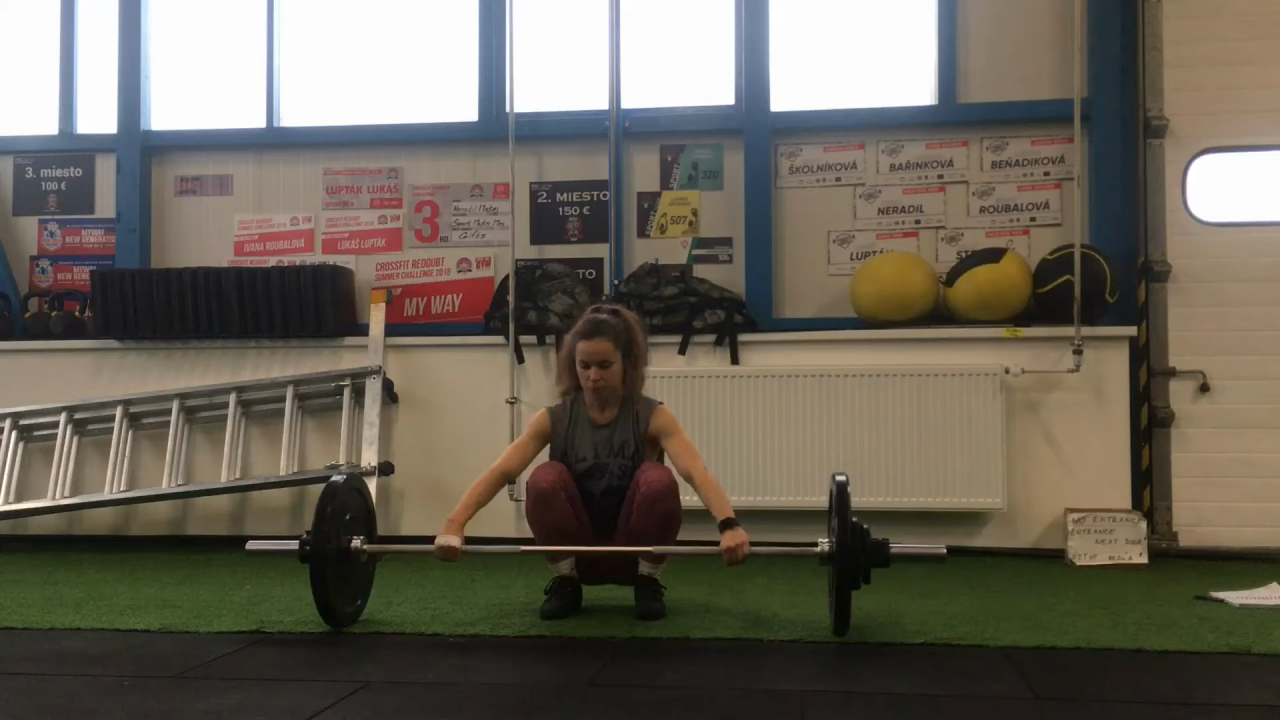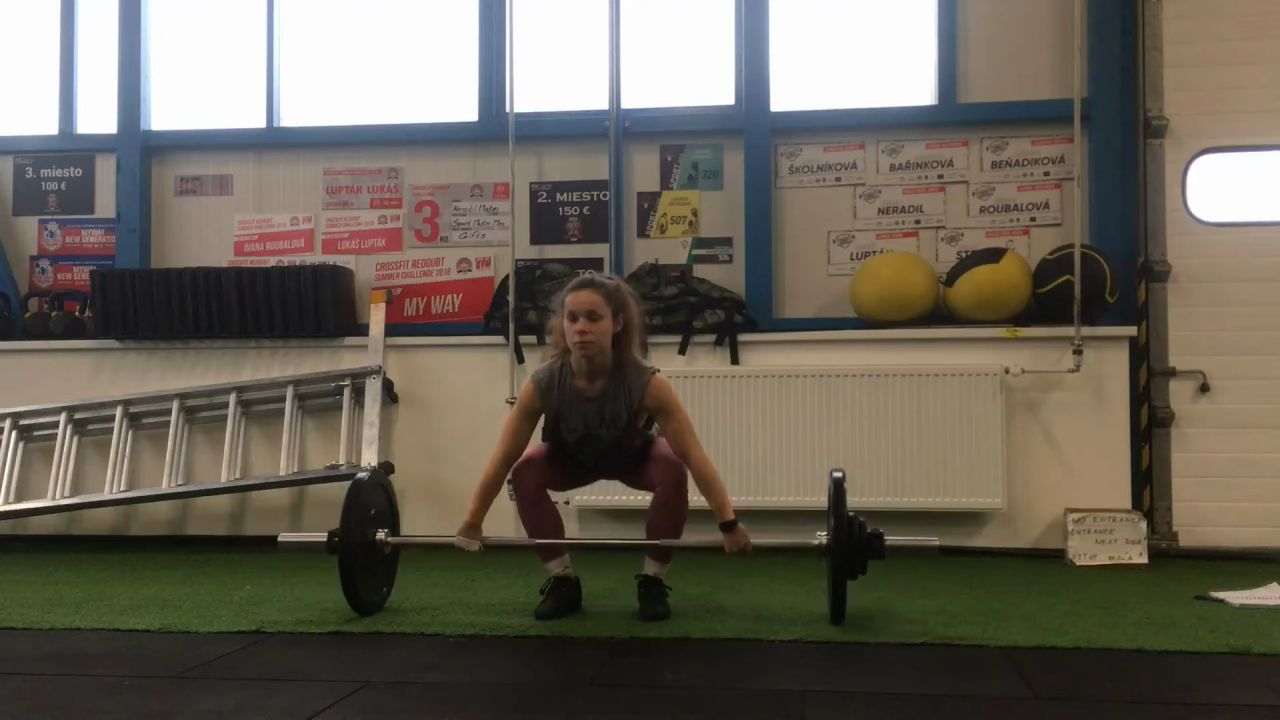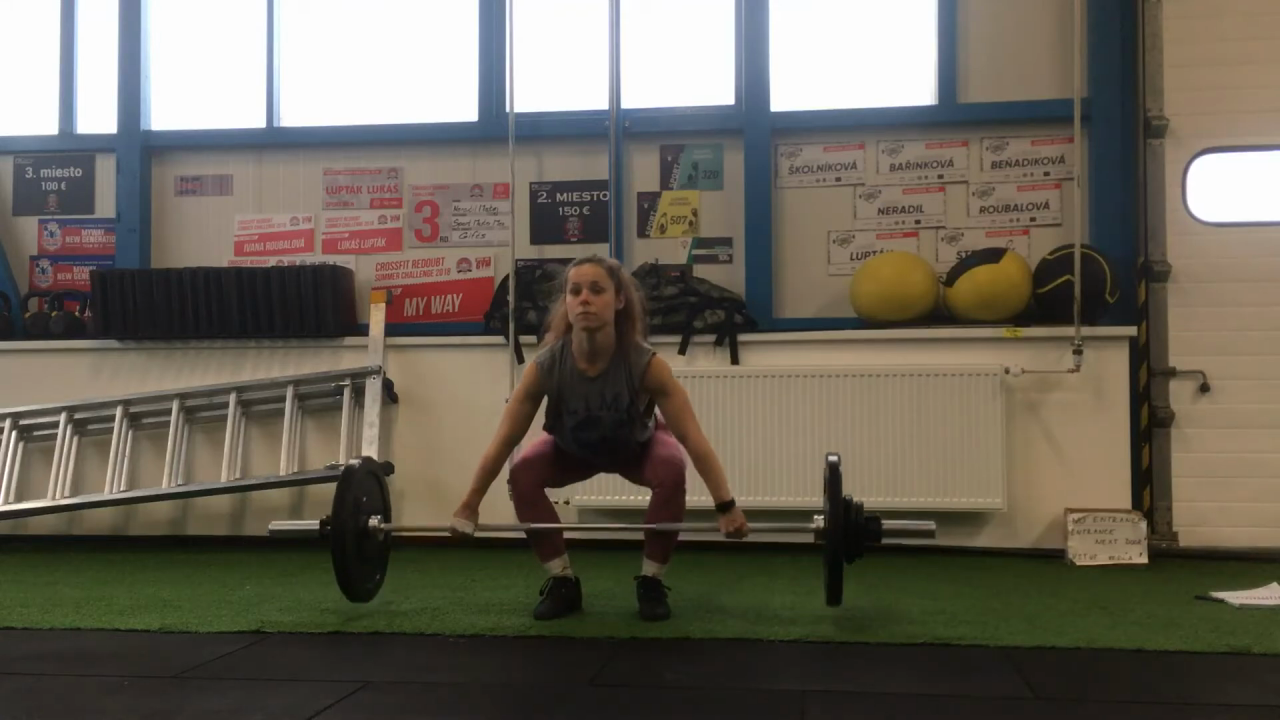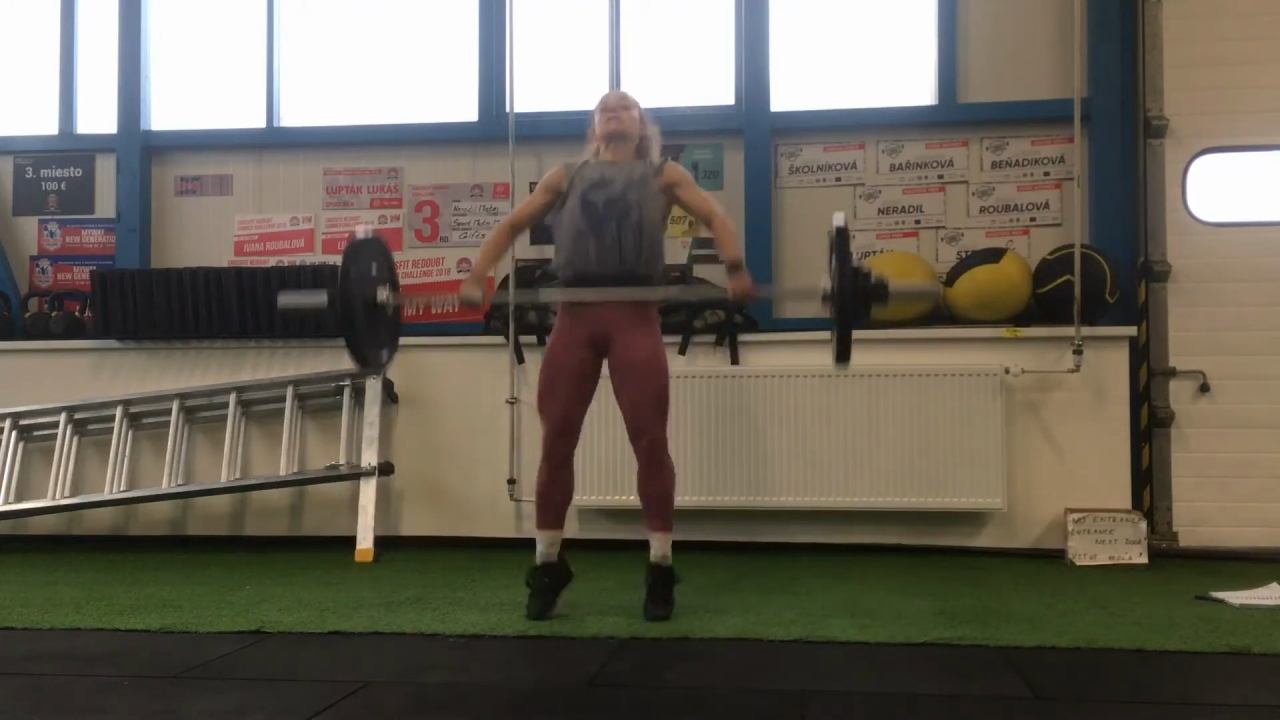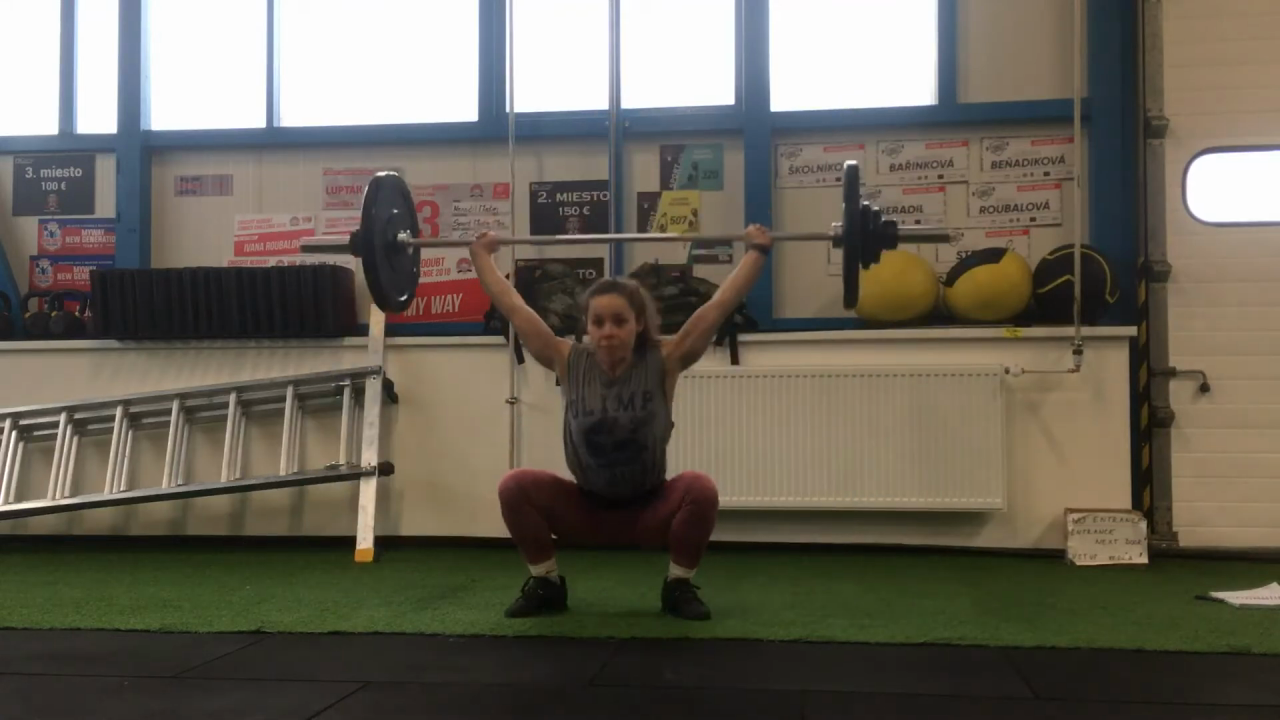
dt=0.7s
person 1, frame 1
left shoulder: (653, 417)
right shoulder: (554, 419)
left elbow: (697, 473)
right elbow: (502, 472)
left wrist: (729, 525)
right wrist: (455, 523)
left hip: (632, 552)
right hip: (577, 552)
left knee: (658, 480)
right knee: (544, 478)
left ankle: (647, 582)
right ankle: (565, 581)
person 1, frame 2
left shoulder: (646, 382)
right shoulder: (542, 383)
left elbow: (692, 455)
right elbow: (503, 459)
left wrist: (729, 524)
right wrist: (472, 523)
left hip: (635, 454)
right hip: (572, 457)
left knee: (672, 473)
right knee: (525, 474)
left ankle: (652, 581)
right ankle: (562, 580)
person 1, frame 3
left shoulder: (646, 365)
right shoulder: (545, 367)
left elbow: (692, 438)
right elbow: (504, 439)
left wrist: (727, 506)
right wrist: (469, 505)
left hip: (636, 447)
right hip: (572, 449)
left knee: (670, 471)
right knee: (523, 475)
left ankle: (651, 581)
right ankle: (562, 580)
person 1, frame 4
left shoulder: (662, 174)
right shoulder: (567, 176)
left elbow: (714, 216)
right elbow: (513, 222)
left wrist: (734, 267)
right wrist: (479, 272)
left hip: (635, 315)
right hip: (575, 314)
left knee: (650, 442)
right knee: (558, 441)
left ankle: (659, 567)
right ankle: (548, 563)
person 1, frame 5
left shoulder: (663, 362)
right shoulder: (568, 362)
left elbow: (718, 306)
right elbow: (514, 308)
left wrist: (757, 251)
right wrist: (481, 255)
left hip: (650, 509)
right hip: (586, 509)
left knee: (700, 489)
right knee: (514, 486)
left ankle: (678, 585)
right ankle: (546, 582)
